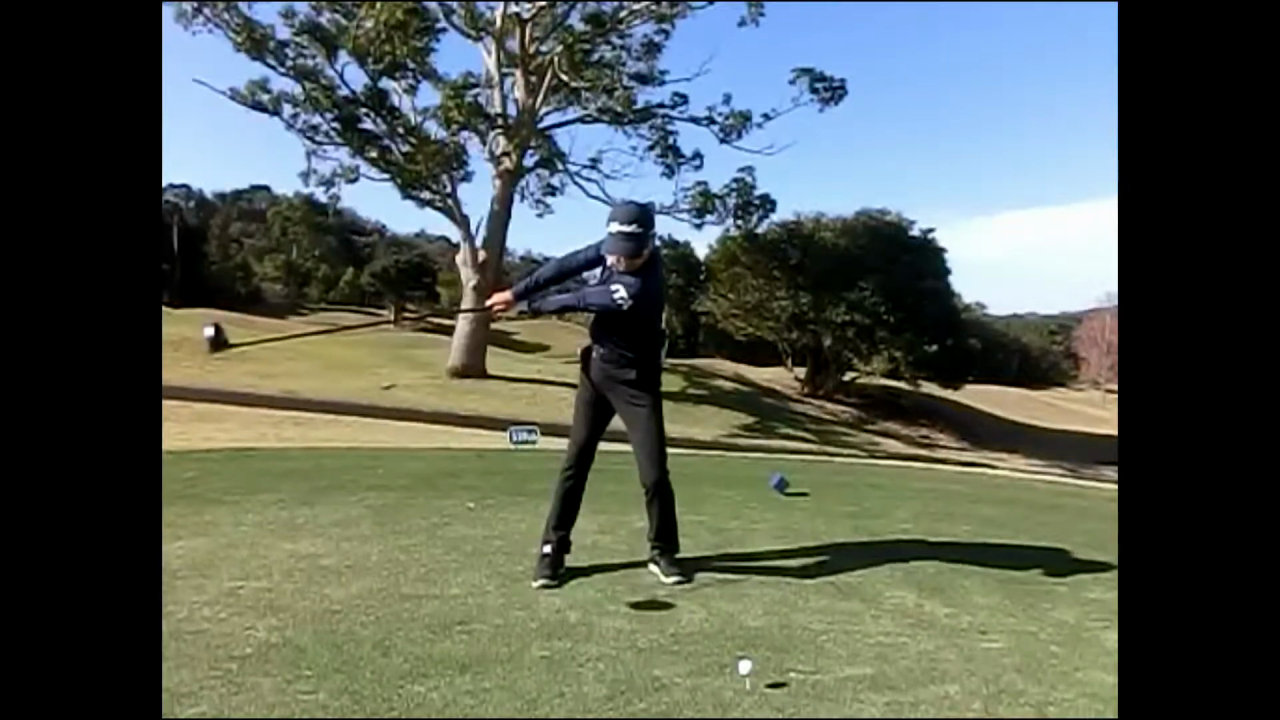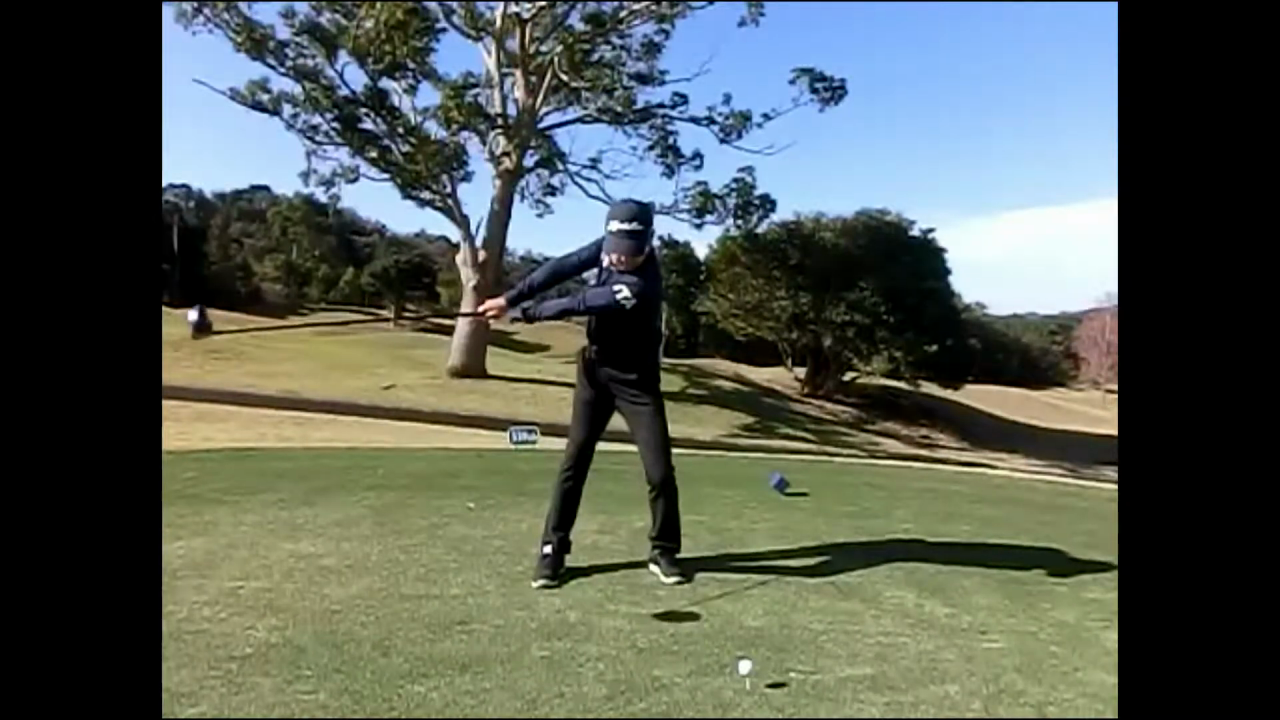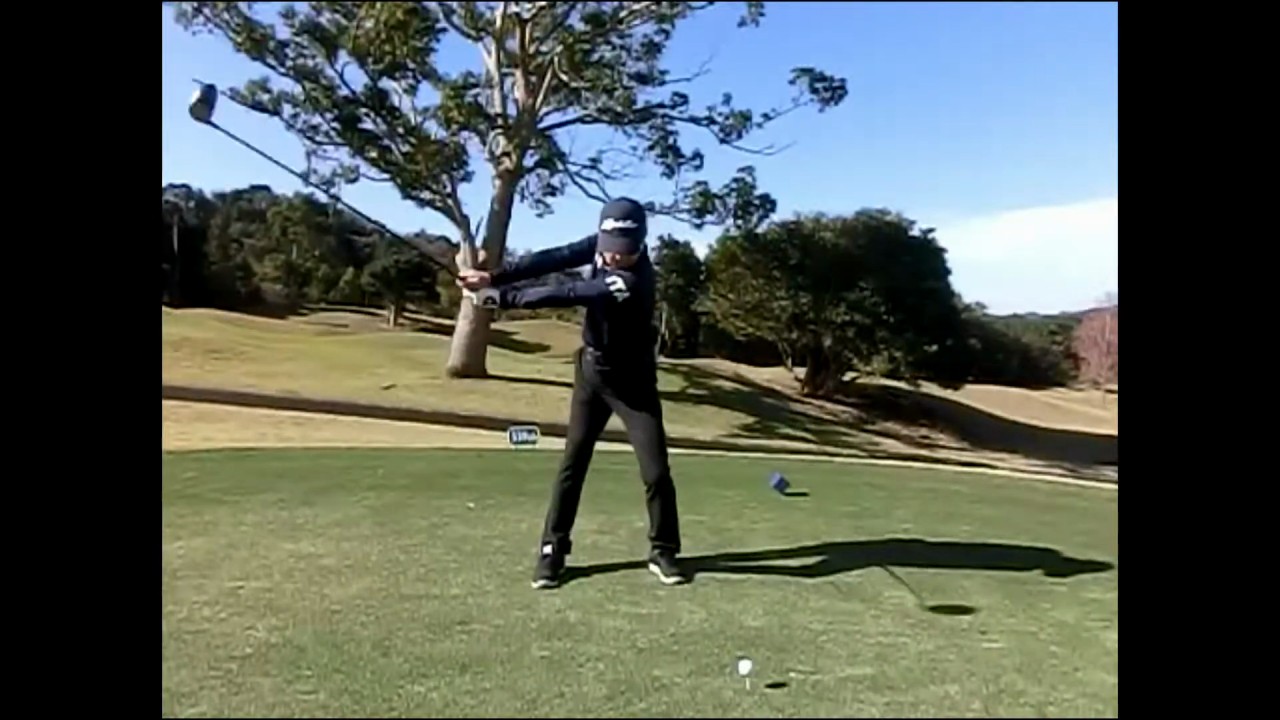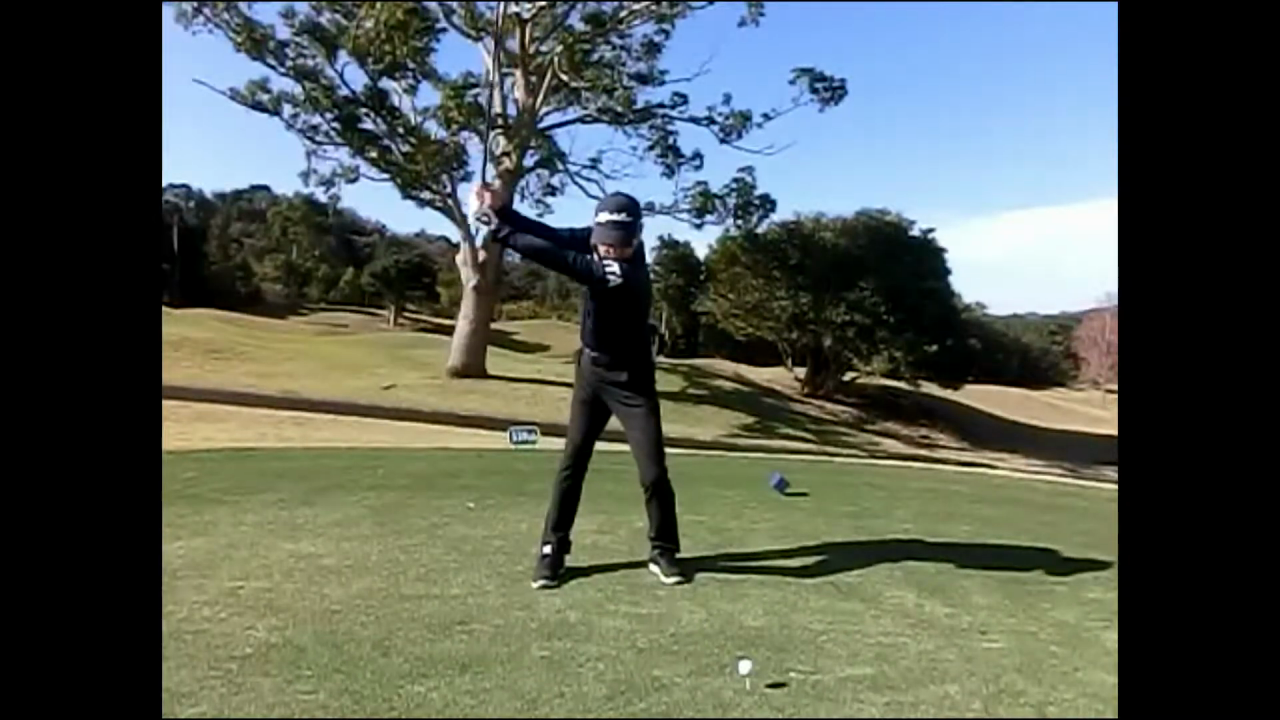
dt=0.4s
person 1, frame 1
left shoulder: (641, 288)
right shoulder: (616, 246)
left elbow: (579, 301)
right elbow: (569, 265)
left wrist: (530, 305)
right wrist: (516, 291)
left hip: (635, 378)
right hip: (597, 367)
left knee: (654, 474)
right knee: (575, 462)
left ankle: (663, 552)
right ankle: (553, 549)
person 1, frame 2
left shoulder: (642, 286)
right shoulder: (608, 246)
left elbow: (578, 305)
right elbow: (560, 269)
left wrist: (525, 313)
right wrist: (509, 299)
left hip: (636, 378)
right hip: (596, 368)
left knee: (660, 472)
right knee: (574, 462)
left ankle: (663, 552)
right ankle: (552, 549)
person 1, frame 3
left shoulder: (634, 282)
right shoulder: (602, 243)
left elbow: (565, 296)
right elbow: (552, 260)
left wrist: (502, 298)
right wrist: (493, 275)
left hip: (633, 378)
right hip: (592, 369)
left knee: (656, 471)
right knee: (572, 463)
left ankle: (663, 551)
right ankle: (552, 550)
person 1, frame 4
left shoulder: (627, 275)
right shoulder: (600, 240)
left elbow: (556, 259)
right elbow: (551, 237)
left wrist: (500, 230)
right wrist: (504, 210)
left hip: (630, 379)
right hip: (591, 369)
left knee: (654, 472)
right knee: (571, 462)
left ankle: (664, 552)
right ankle: (553, 551)
